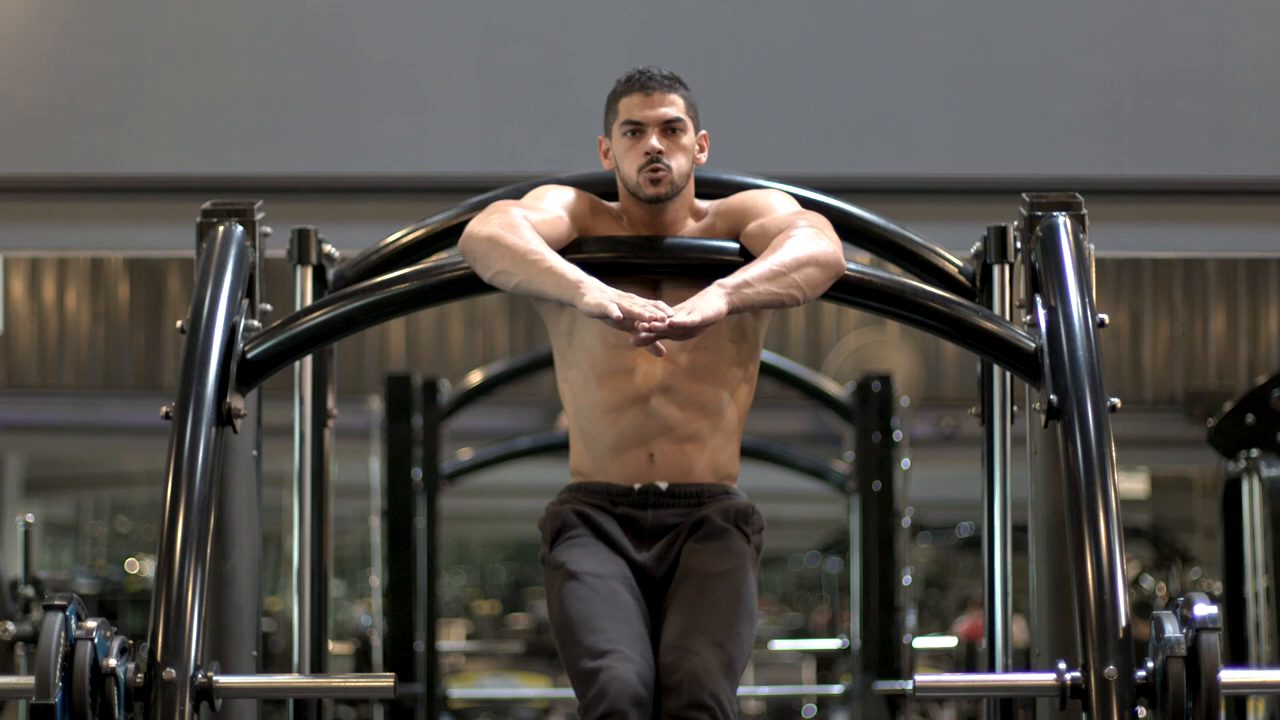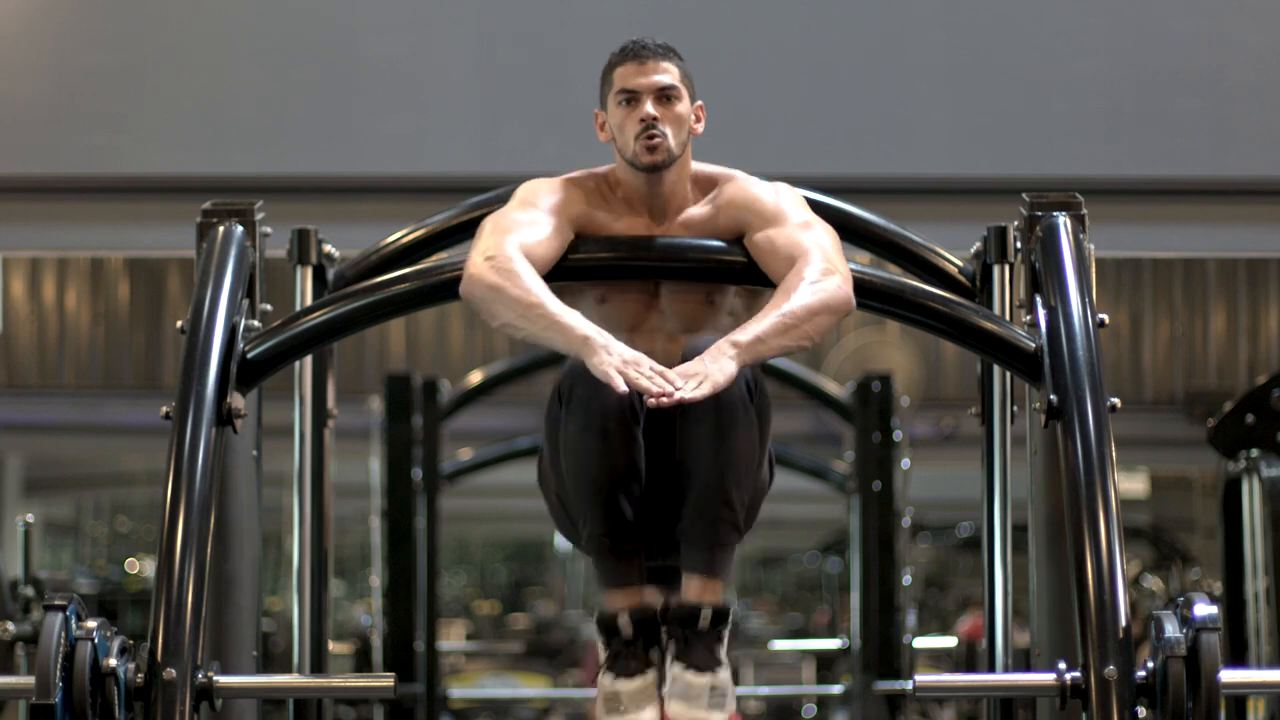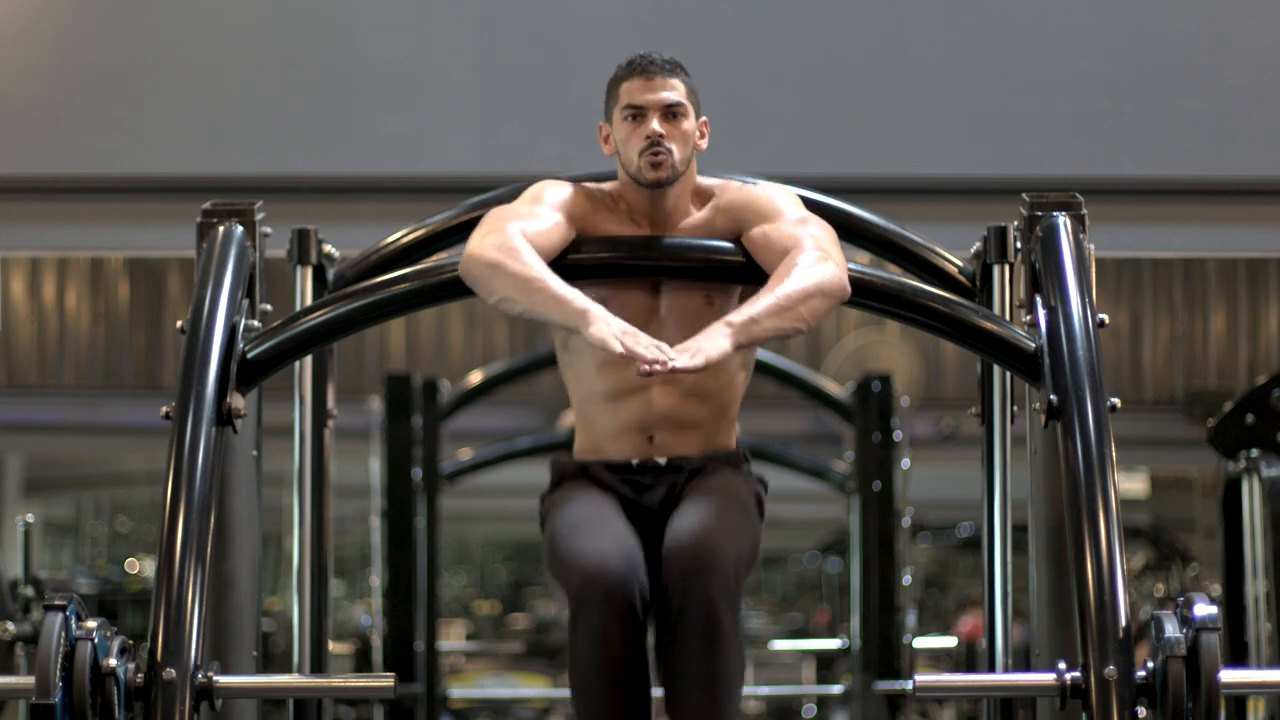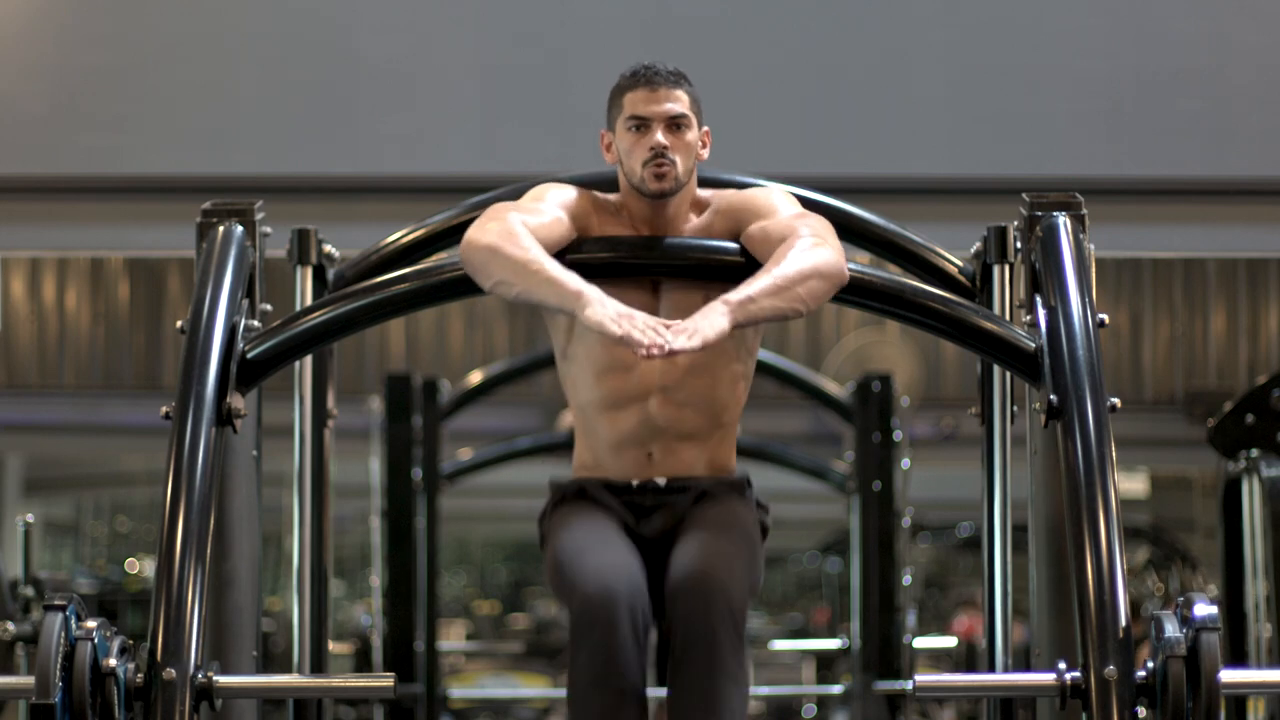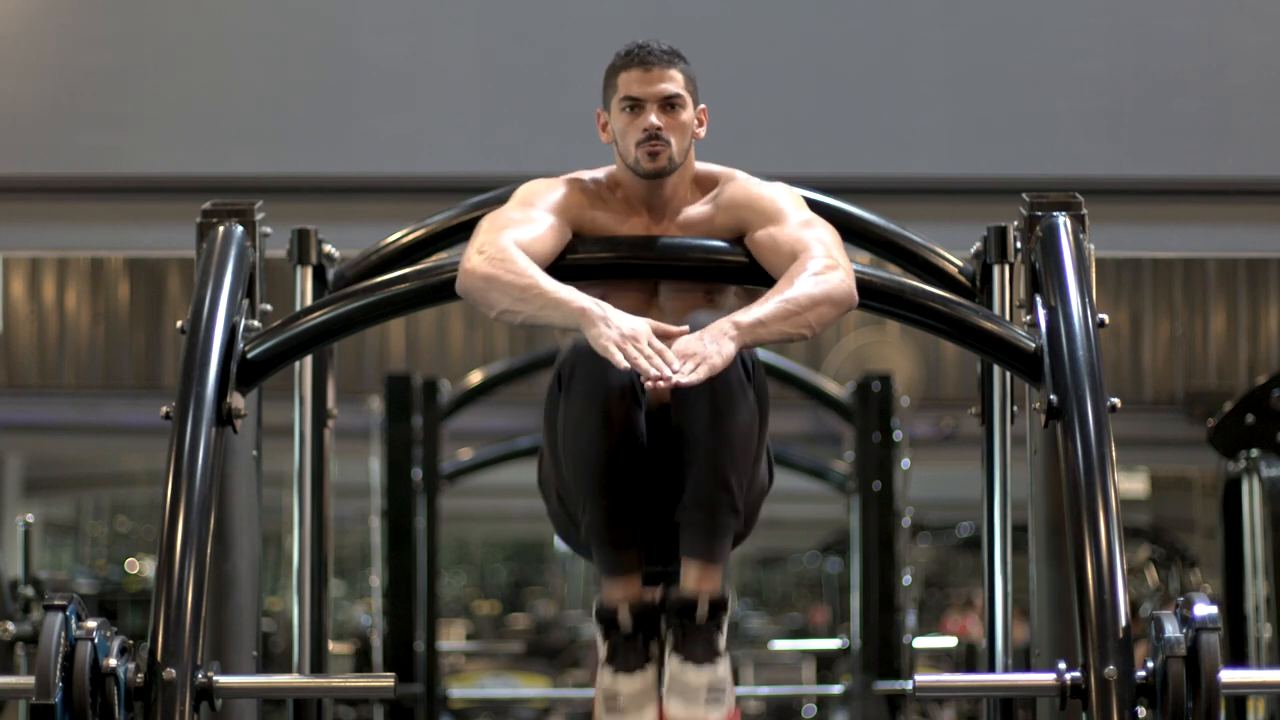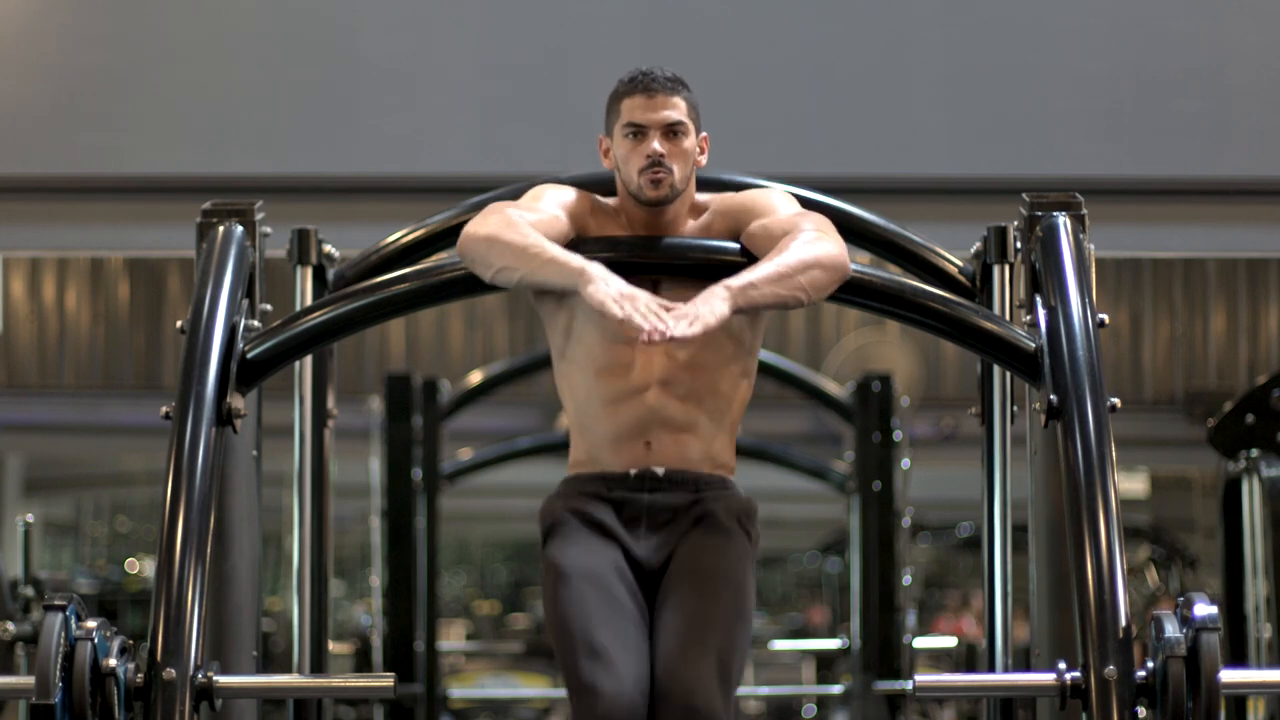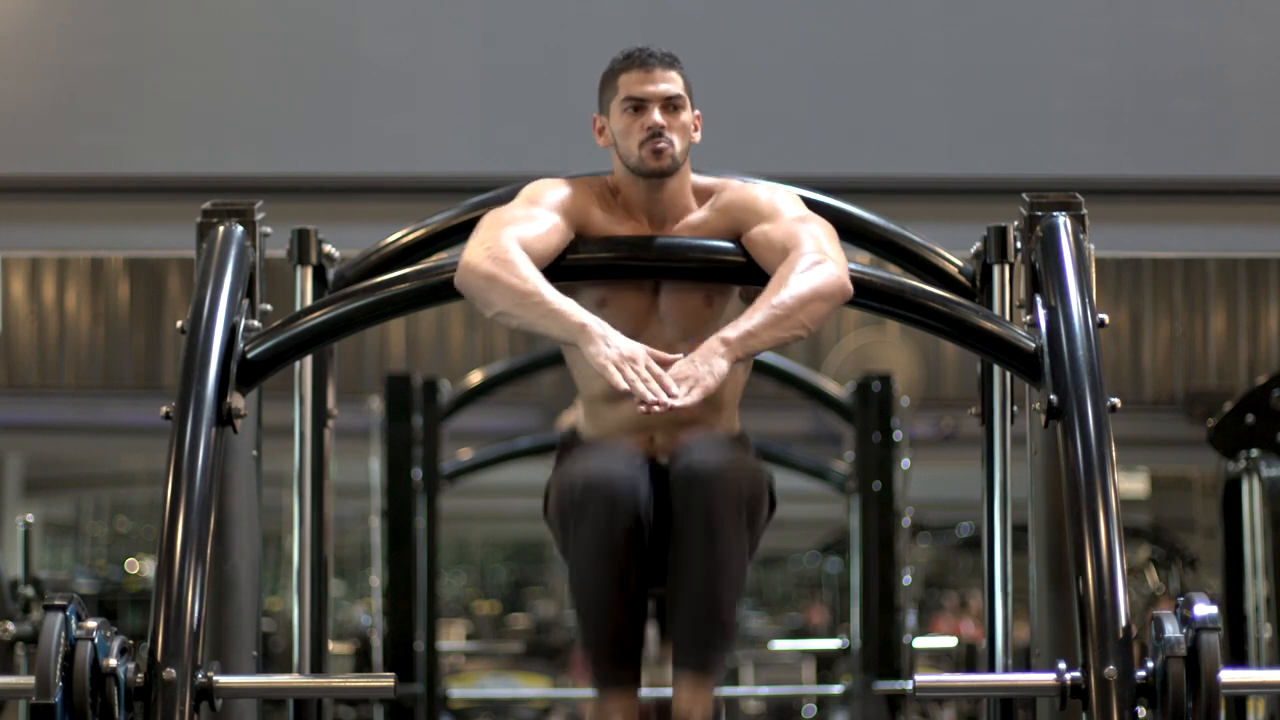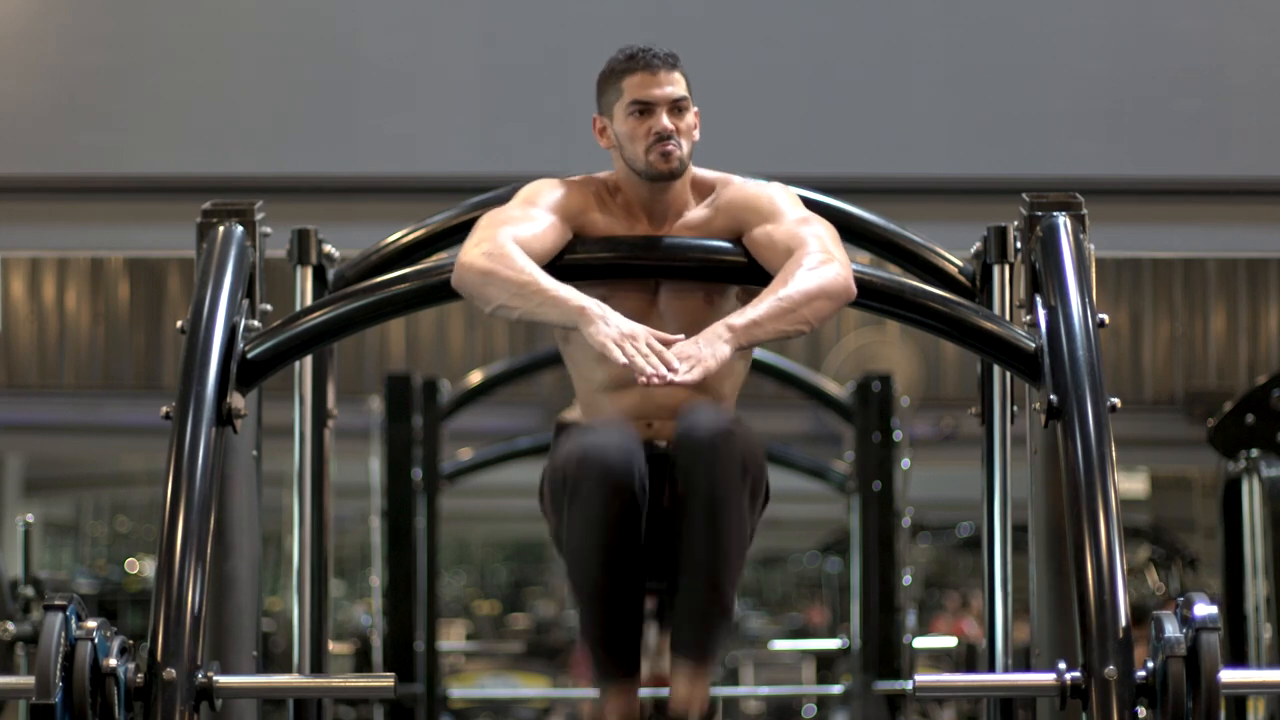
dt=0.4s
person 1, frame 1
left shoulder: (748, 217)
right shoulder: (570, 217)
left elbow: (822, 252)
right elbow: (485, 238)
left wrist: (717, 298)
right wrist: (589, 292)
left hip: (709, 523)
right hip: (594, 522)
person 1, frame 2
left shoulder: (748, 200)
right shoulder: (561, 200)
left elbow: (830, 285)
right elbow: (485, 276)
left wrist: (729, 352)
right wrist: (593, 343)
left hip: (710, 482)
right hip: (599, 492)
left knee: (718, 363)
right knee: (591, 383)
left ankle: (699, 615)
right ankle: (626, 618)
person 1, frame 3
left shoulder: (747, 208)
right shoulder: (568, 208)
left elbow: (826, 273)
right elbow: (484, 255)
left wrist: (725, 331)
right wrist: (591, 315)
left hip: (710, 487)
right hip: (596, 490)
left knee: (698, 556)
right knee: (602, 579)
person 1, frame 4
left shoulder: (746, 210)
right shoulder: (569, 209)
left elbow: (824, 259)
right elbow: (483, 245)
left wrist: (721, 313)
right wrist: (593, 302)
left hip: (708, 512)
right hip: (596, 512)
left knee: (706, 595)
right knee: (604, 600)
person 1, frame 5
left shoulder: (746, 200)
right shoulder: (564, 199)
left elbow: (834, 282)
right elbow: (479, 271)
left wrist: (729, 331)
right wrist: (595, 314)
left hip: (712, 479)
right hip: (602, 478)
left knee: (725, 371)
right knee: (587, 368)
left ankle: (699, 615)
right ankle: (624, 618)
person 1, frame 6
left shoulder: (744, 217)
right shoulder: (567, 215)
left elbow: (826, 253)
right elbow: (481, 238)
left wrist: (721, 297)
right wrist: (593, 278)
left hip: (707, 514)
right hip: (591, 514)
person 1, frame 7
left shoulder: (746, 204)
right shoulder: (566, 203)
left elbow: (827, 275)
right elbow: (480, 267)
left wrist: (722, 349)
right wrist: (591, 333)
left hip: (712, 499)
right hip: (603, 499)
left knee: (712, 470)
right knee: (604, 486)
person 1, frame 8
left shoulder: (746, 204)
right shoulder: (565, 203)
left elbow: (832, 277)
right elbow: (475, 267)
left wrist: (726, 334)
right wrist: (591, 316)
left hip: (708, 472)
right hip: (599, 474)
left knee: (715, 436)
right knee: (598, 456)
